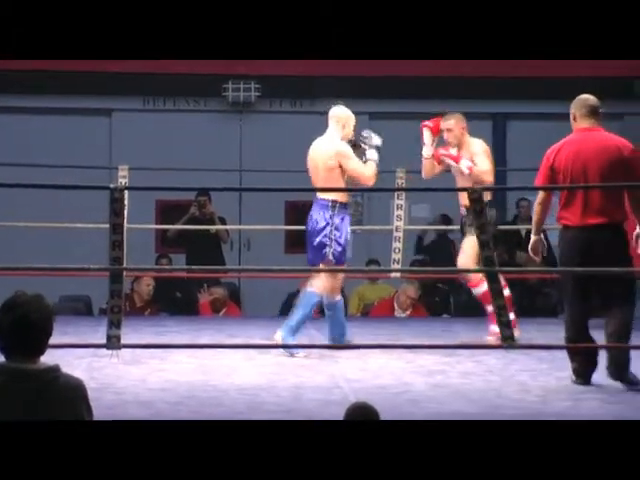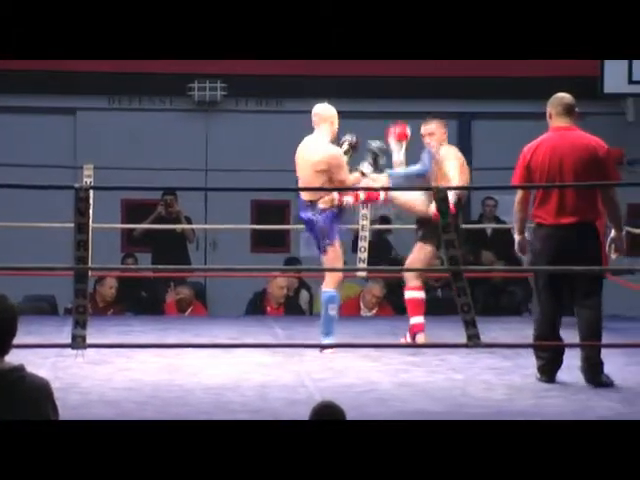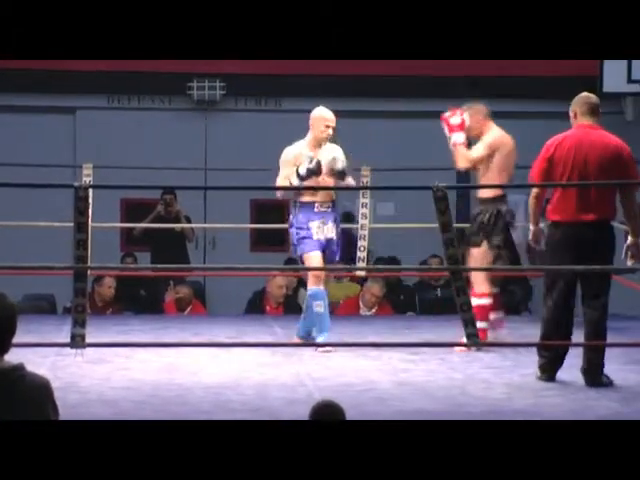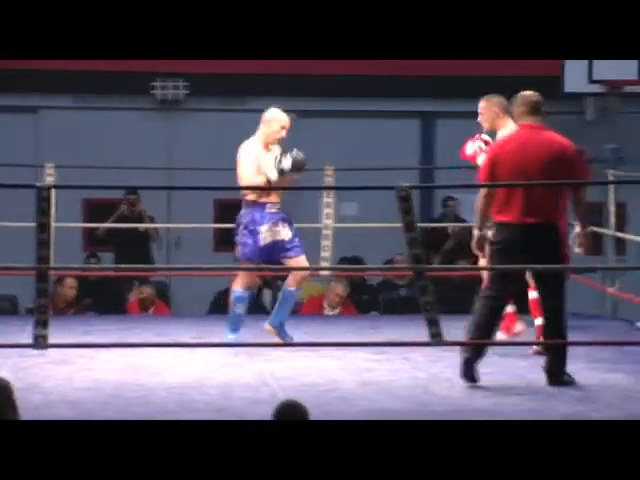
dt=0.5s
person 1, frame 1
left shoulder: (557, 151)
left elbow: (543, 199)
left wrist: (536, 234)
left hip: (573, 236)
right hip: (609, 234)
left knee: (576, 306)
left ankle: (581, 370)
person 1, frame 2
left shoulder: (533, 149)
right shoulder: (596, 147)
left elbow: (521, 198)
right elbow: (608, 195)
left wrist: (520, 233)
right wrist: (618, 231)
left hip: (546, 234)
right hip: (584, 233)
left knee: (548, 305)
right knee: (588, 303)
left ankle: (546, 368)
right ankle: (592, 369)
person 1, frame 3
left shoulder: (555, 144)
left elbow: (537, 193)
left wrist: (535, 226)
left hip: (561, 232)
right hip: (598, 232)
left knee: (556, 302)
right knee: (596, 303)
left ankle: (547, 366)
right ankle: (593, 371)
person 1, frame 4
left shoulder: (500, 147)
right shoulder: (563, 148)
left elbow: (486, 195)
right elbow: (577, 194)
left wrist: (479, 230)
right wrist: (583, 227)
left hip: (508, 232)
right hip: (546, 233)
left knee: (492, 297)
right knee: (553, 303)
left ankle: (471, 356)
right ankle: (556, 371)
person 2, frame 1
left shoulder: (316, 146)
right shoulder: (339, 148)
right elbow: (367, 179)
right wrist: (372, 151)
left hip: (321, 211)
right hip: (333, 214)
left knee: (335, 277)
right knee: (326, 278)
left ankle: (338, 337)
right ankle: (288, 332)
person 2, frame 2
left shoulder: (309, 143)
right shoulder: (327, 152)
right elbow: (349, 183)
left wrist: (344, 150)
right wrist: (367, 166)
left hip: (320, 204)
right hip: (320, 212)
right knee: (333, 276)
right ankle: (327, 337)
person 2, frame 3
left shoulder: (335, 151)
right shoulder: (293, 152)
left elbow: (348, 187)
right elbow: (280, 191)
left wrist: (343, 177)
right wrist: (301, 175)
left hip: (329, 215)
right hip: (306, 215)
left knee: (321, 276)
right knee: (316, 273)
left ankle: (305, 332)
right ankle: (323, 334)
person 2, frame 4
left shoulder: (276, 150)
right shoulder: (249, 150)
right elbow: (247, 186)
left wrist: (289, 169)
right wrist: (277, 172)
left hip: (277, 216)
right hip: (255, 216)
left knee: (301, 269)
right knee: (247, 277)
left ankle: (277, 322)
right ankle: (233, 332)
person 3, frame 1
left shoulder: (477, 147)
right shoulder: (452, 151)
left elbow: (487, 178)
right elbow: (427, 173)
left wrist: (460, 161)
right wrist: (428, 144)
right hip: (468, 216)
left knee: (465, 265)
right knee: (487, 273)
left ankle: (498, 317)
right ankle: (509, 324)
person 3, frame 2
left shoulder: (448, 154)
right shoulder: (431, 157)
left elbow: (457, 183)
right elbow: (403, 175)
left wrist: (447, 202)
right wrist: (397, 147)
right hip: (436, 214)
right knee: (411, 271)
right ankle: (416, 332)
person 3, frame 3
left shoulder: (494, 138)
right shoulder: (496, 140)
left elbow: (463, 163)
right elbow: (464, 162)
left wrist: (457, 133)
right wrist: (455, 135)
left hip: (489, 210)
right hip: (493, 209)
left knee: (478, 275)
right knee: (478, 271)
left ankle: (479, 335)
right ankle: (494, 318)
person 3, frame 4
left shoulder: (506, 135)
left wrist: (480, 157)
right wrist: (485, 152)
left knee: (487, 266)
right knee: (528, 273)
left ankle: (509, 325)
right ankle: (544, 334)
